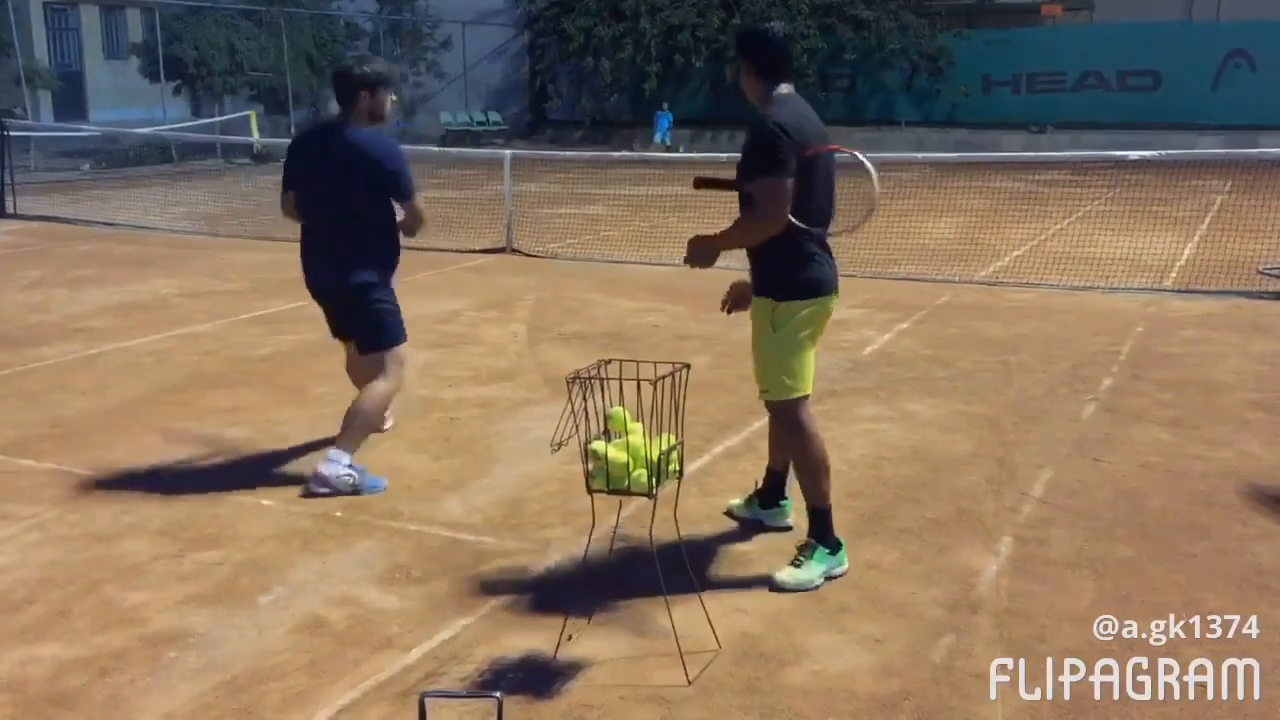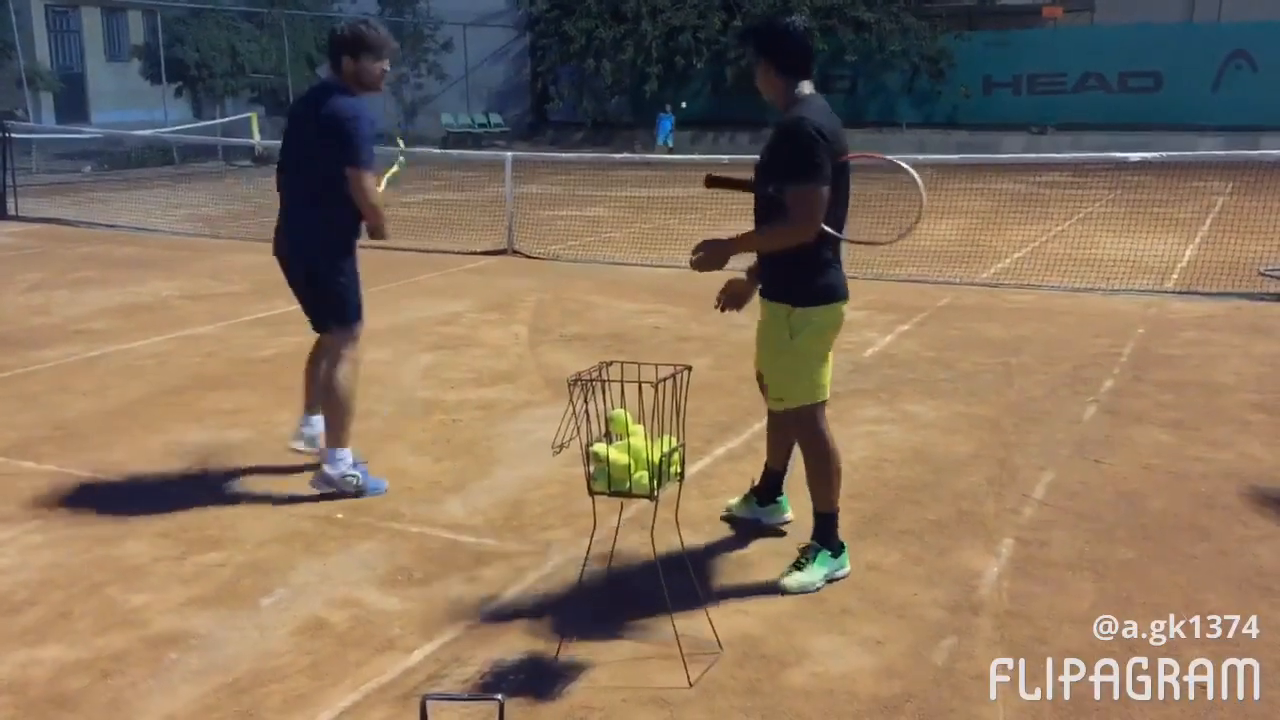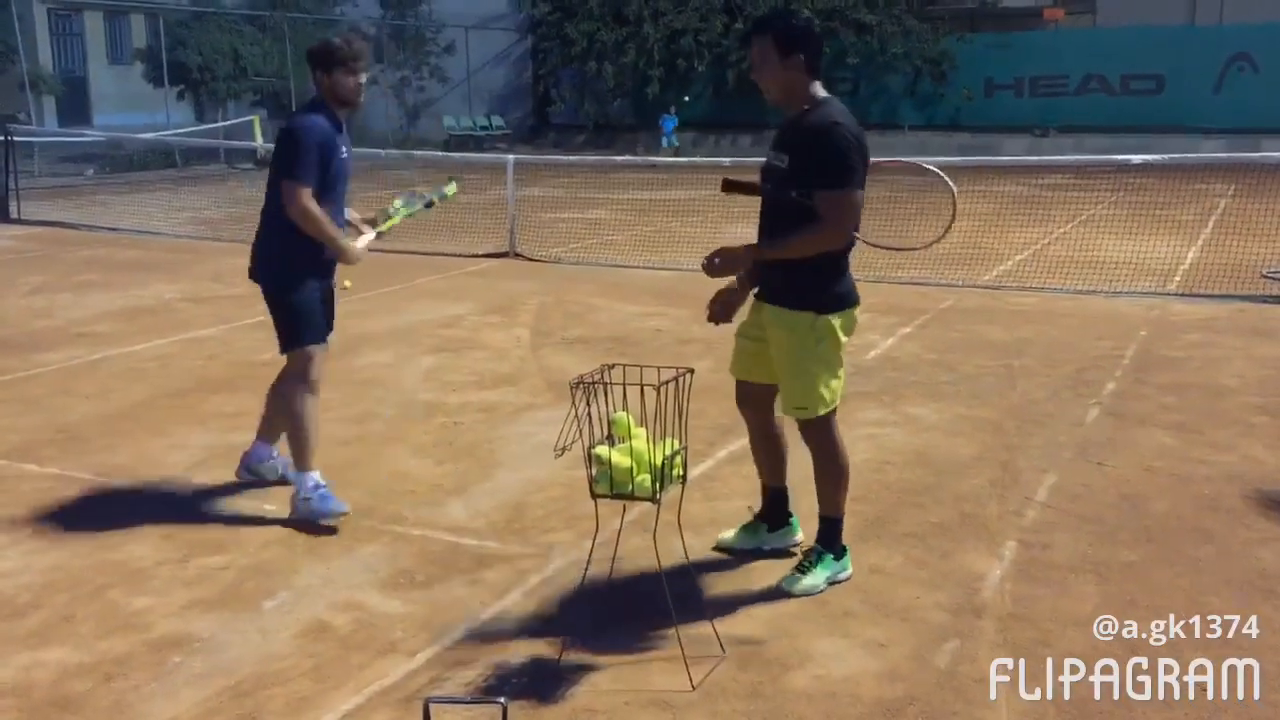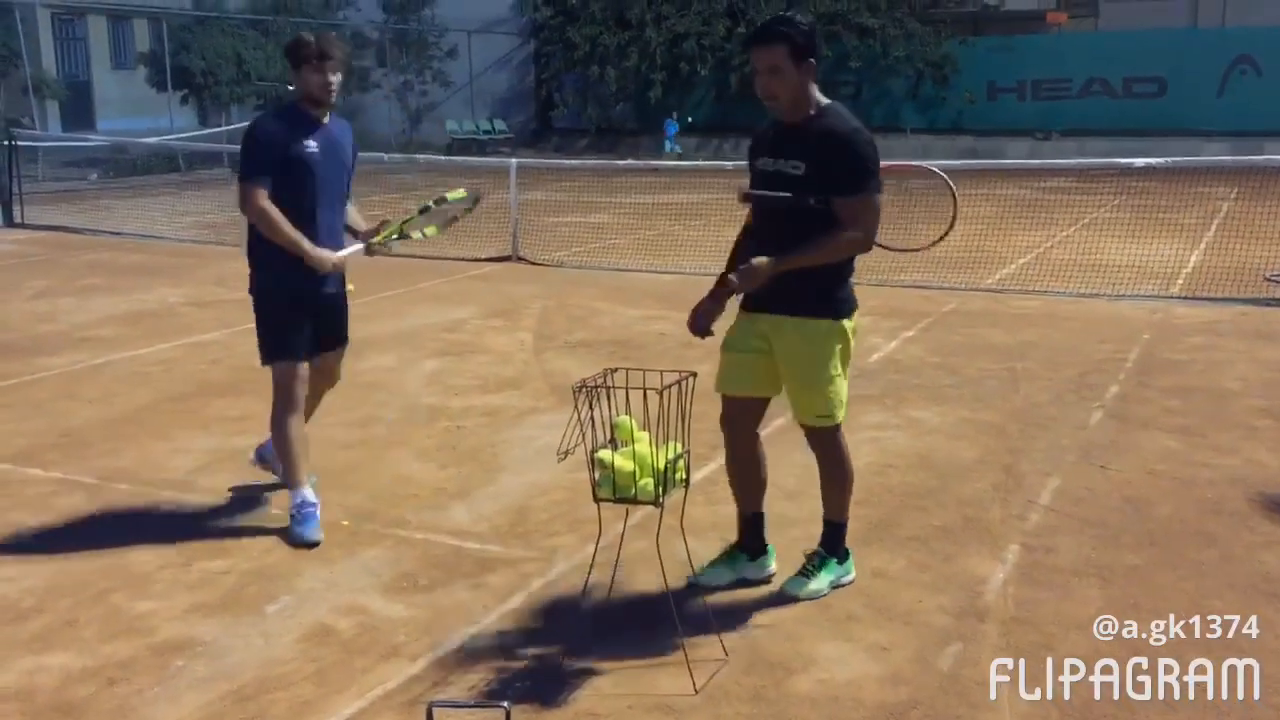
dt=0.2s
person 1, frame 1
left shoulder: (771, 125)
right shoulder: (804, 118)
left elbow: (770, 216)
left wrist: (713, 245)
right wrist: (755, 281)
left hip: (791, 290)
right hip: (804, 280)
left knee: (792, 409)
right knee: (782, 401)
left ankle: (826, 545)
right ankle: (772, 498)
person 1, frame 2
left shoulder: (802, 127)
right shoulder: (812, 119)
left elbow: (804, 223)
left wrist: (729, 248)
right wrist: (754, 276)
left hip: (804, 297)
right hip: (793, 290)
left knee: (806, 415)
right knee: (776, 391)
left ankle: (829, 548)
right ankle: (769, 497)
person 1, frame 3
left shoulder: (832, 131)
right shoulder: (792, 128)
left elbow: (837, 229)
left wrist: (750, 256)
right wrist: (742, 283)
left hip: (815, 307)
right hip: (775, 299)
left knee: (817, 423)
right knee: (753, 402)
left ankle: (832, 550)
right ankle: (776, 522)
person 1, frame 4
left shoulder: (846, 138)
right shoulder: (765, 139)
left elbow: (860, 233)
left wrist: (776, 267)
right wrist: (718, 294)
left hip: (818, 316)
right hip: (758, 311)
left knee: (823, 432)
right knee: (737, 424)
left ankle: (835, 555)
right ankle: (752, 550)
person 2, frame 1
left shoulder: (304, 143)
right shoulder: (382, 149)
left elbow: (291, 207)
right elbow: (415, 219)
right wrist: (396, 228)
left hip: (318, 274)
right hip: (363, 275)
left knee: (358, 350)
right knee: (389, 372)
left ankle: (373, 412)
right ankle: (334, 466)
person 2, frame 2
left shoulder: (308, 103)
right shoulder: (352, 113)
left elbow: (290, 175)
right elbow: (361, 188)
right wrist: (378, 222)
left hip: (294, 243)
right hip: (326, 246)
left knee: (329, 338)
right knee: (343, 348)
left ankle: (313, 426)
right ankle: (338, 464)
person 2, frame 3
left shoulder: (329, 125)
right shoulder: (310, 128)
right elbow: (297, 203)
left wrist: (353, 221)
right wrist: (343, 246)
left hip: (306, 265)
right hip: (289, 267)
left knee: (303, 367)
right knee: (307, 370)
left ankle: (261, 456)
right ankle: (309, 487)
person 2, frame 4
left shoulder: (342, 132)
right shoulder: (269, 129)
right elbow: (255, 204)
left wrist: (362, 229)
right wrist: (309, 252)
left hip: (326, 279)
right hip: (280, 281)
left knee: (325, 375)
right knee: (292, 385)
left ankle: (279, 448)
right ankle: (302, 499)
